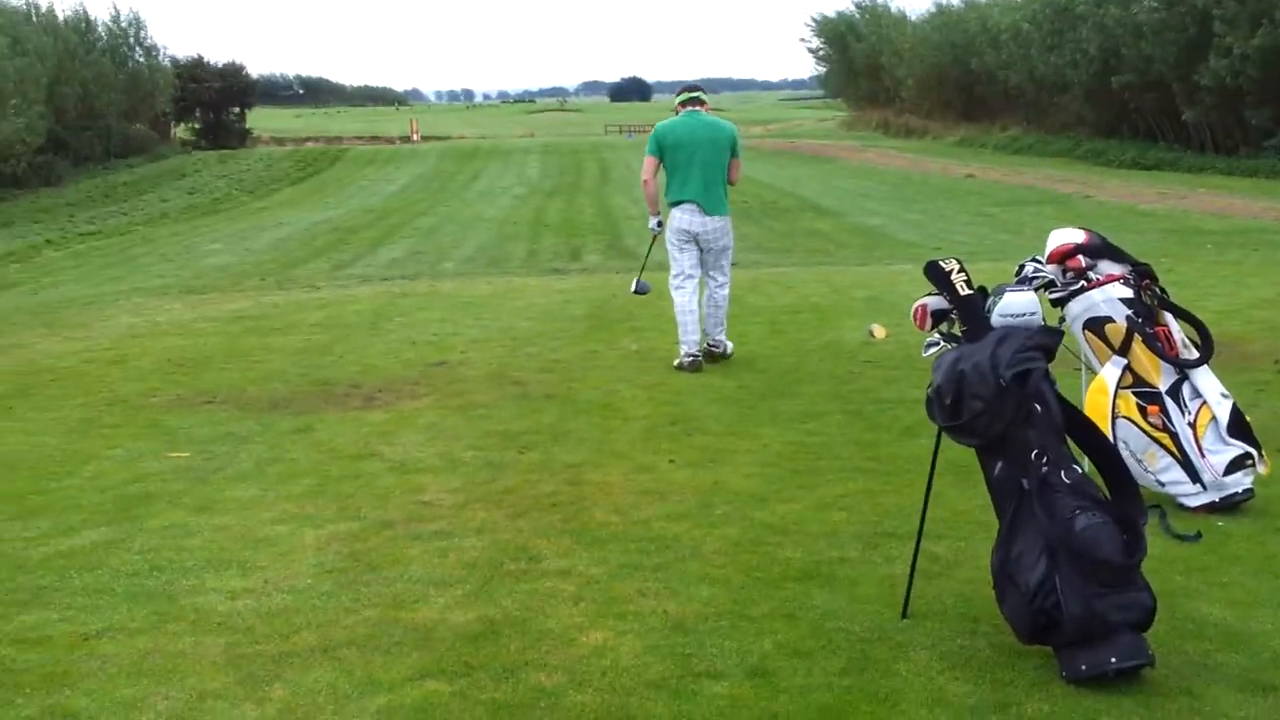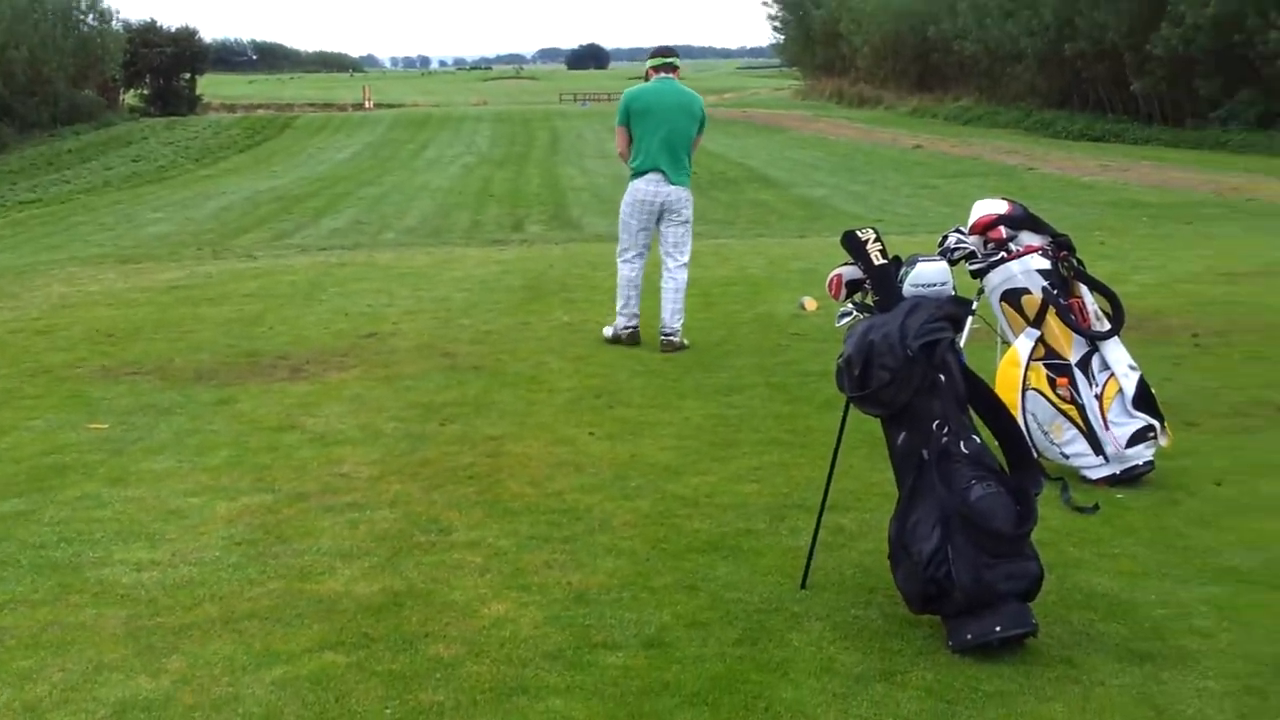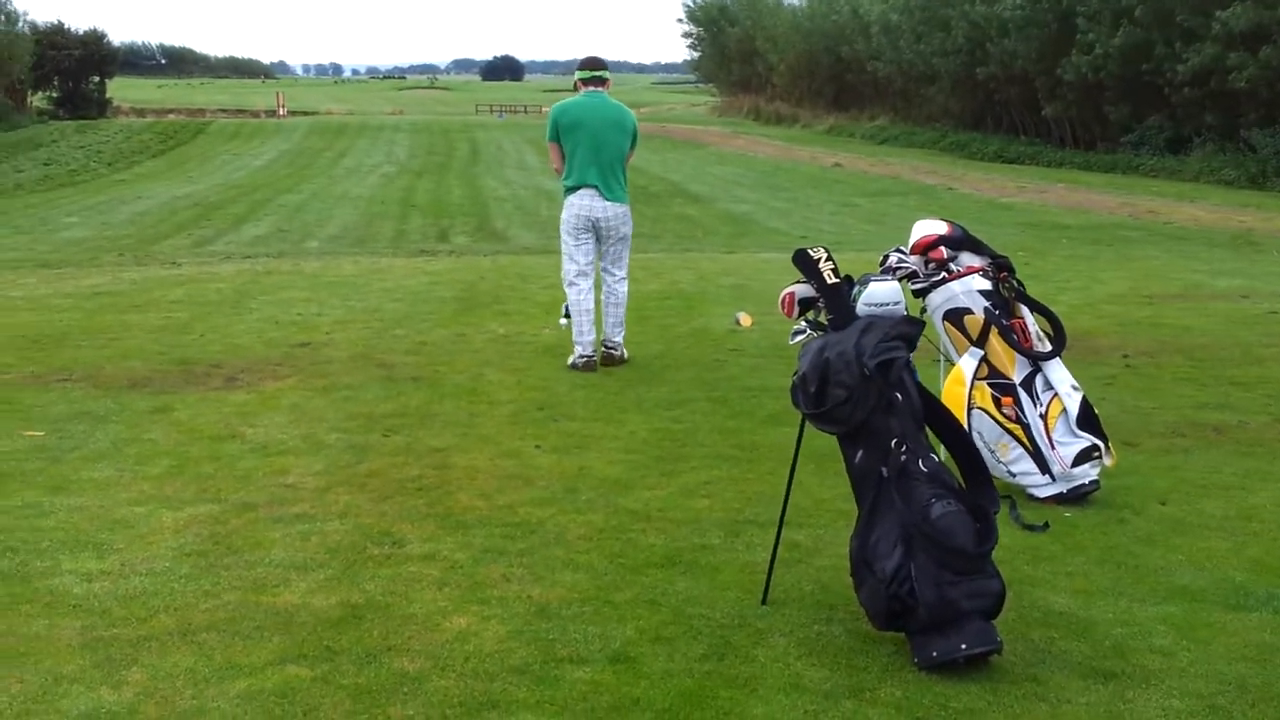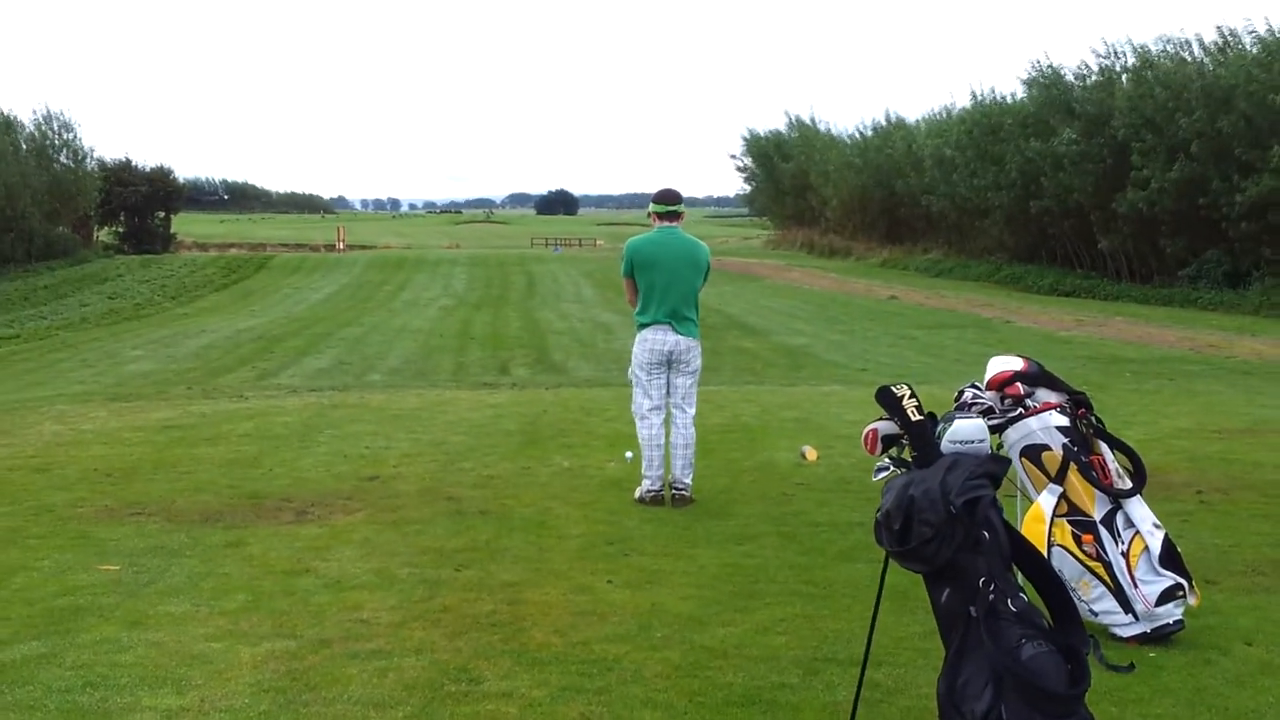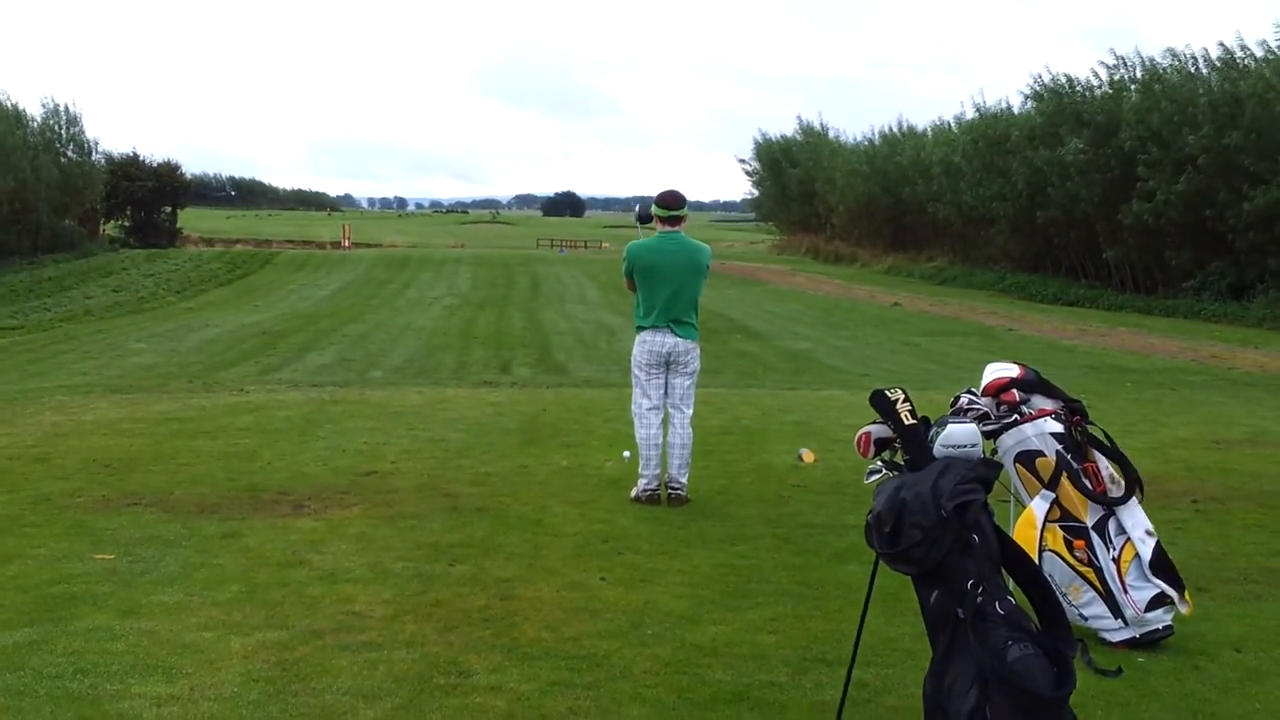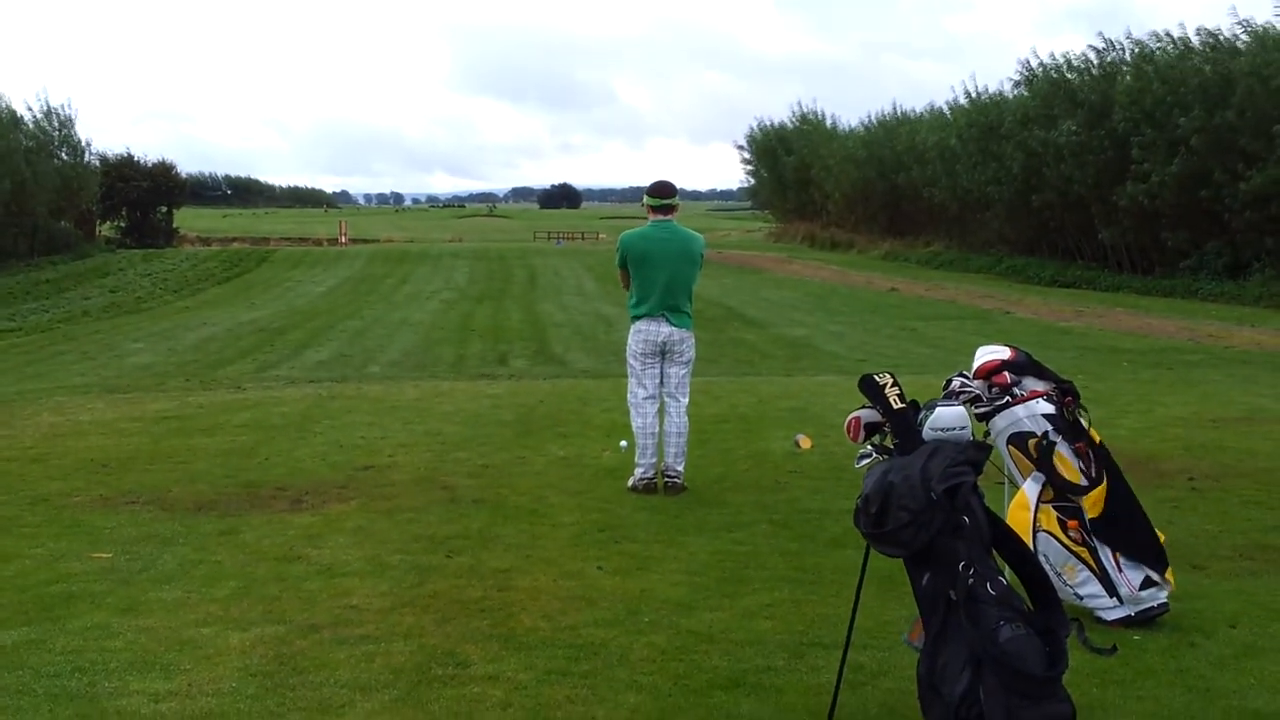
dt=0.5s
person 1, frame 1
left shoulder: (663, 130)
right shoulder: (727, 129)
left elbow: (647, 179)
right elbow: (733, 178)
left wrist: (654, 215)
left hip: (680, 217)
right hip: (717, 218)
left knee: (684, 285)
right knee: (718, 281)
left ankle: (690, 353)
right ankle: (715, 342)
person 1, frame 2
left shoulder: (632, 96)
right shoulder: (696, 102)
left elbow: (622, 149)
right elbow: (691, 148)
left hip: (642, 187)
right hip: (678, 190)
left knee: (630, 258)
right knee: (675, 264)
left ankle: (627, 326)
right ankle: (671, 333)
person 1, frame 3
left shoulder: (561, 111)
right shoulder: (626, 115)
left elbow: (558, 165)
left hip: (578, 203)
right hip: (616, 205)
left knee: (579, 280)
right knee: (615, 278)
left ankle: (585, 353)
right ankle: (613, 346)
person 1, frame 4
left shoulder: (635, 247)
right shoulder: (700, 250)
left elbow: (631, 297)
left hip: (650, 338)
right hip: (687, 339)
left knee: (650, 415)
right knee: (683, 415)
left ankle: (652, 487)
right ankle: (682, 487)
person 1, frame 5
left shoulder: (636, 250)
right shoulder: (702, 253)
left hip: (649, 340)
right hip: (686, 342)
left knee: (648, 414)
right knee: (681, 416)
left ankle: (649, 486)
right ankle: (677, 486)
person 1, frame 6
left shoulder: (629, 240)
right shoulder: (695, 242)
left hip: (644, 329)
right hip: (681, 330)
left knee: (644, 404)
right knee: (677, 405)
left ankle: (646, 475)
right ankle: (674, 475)
